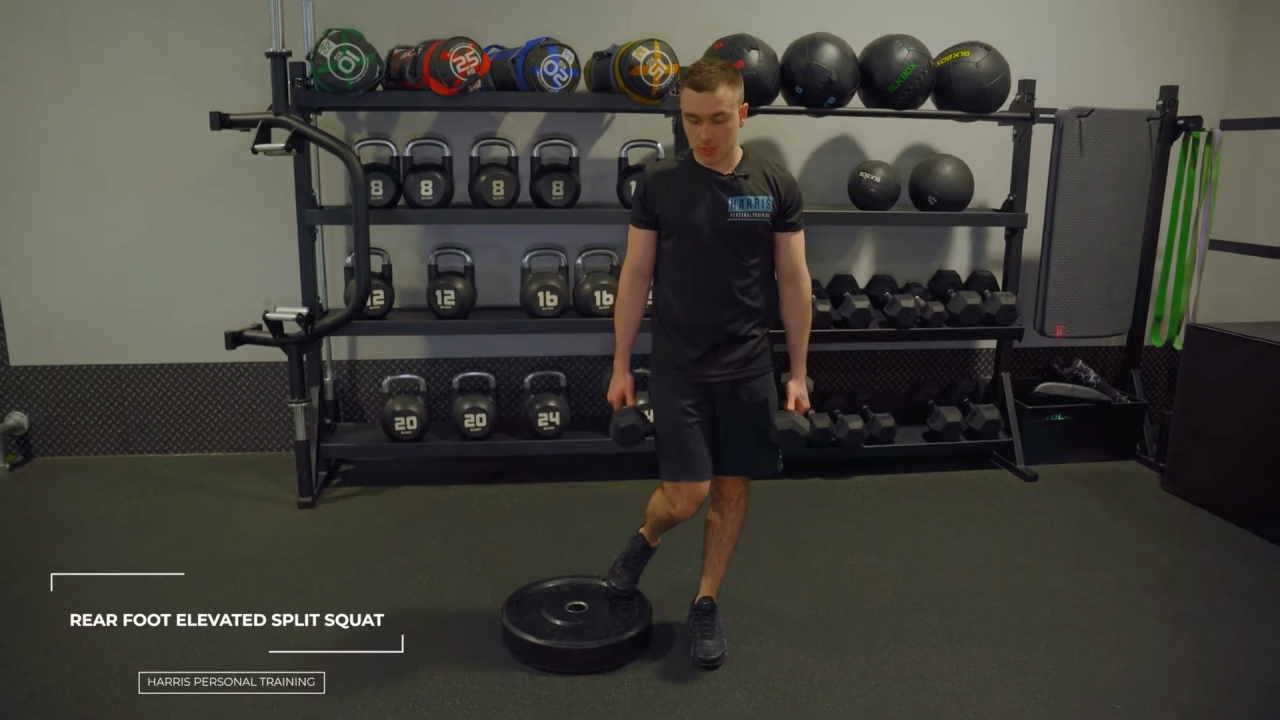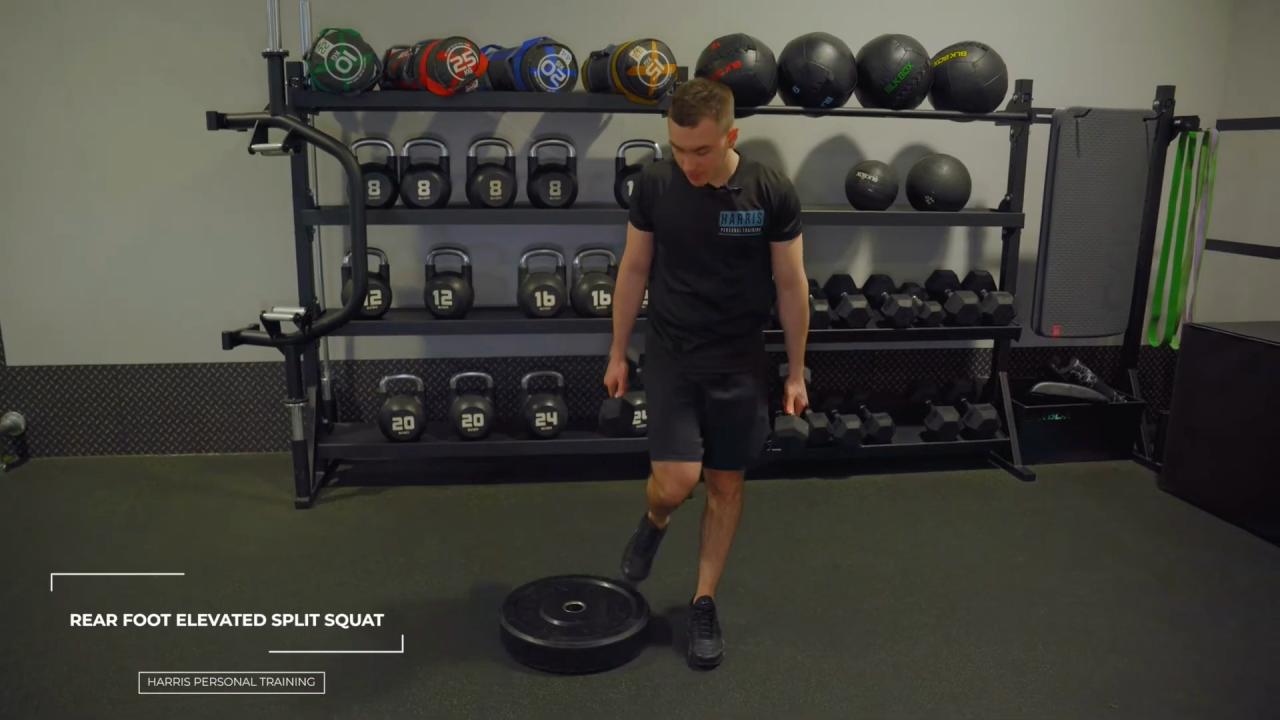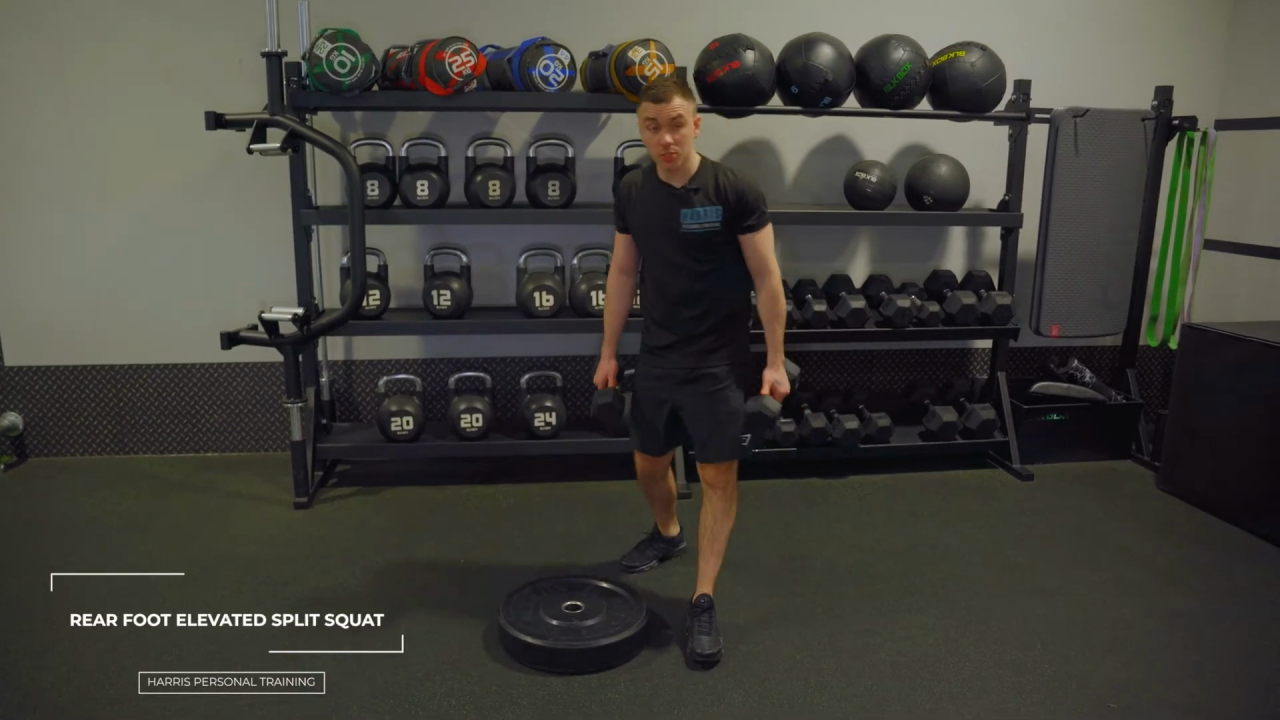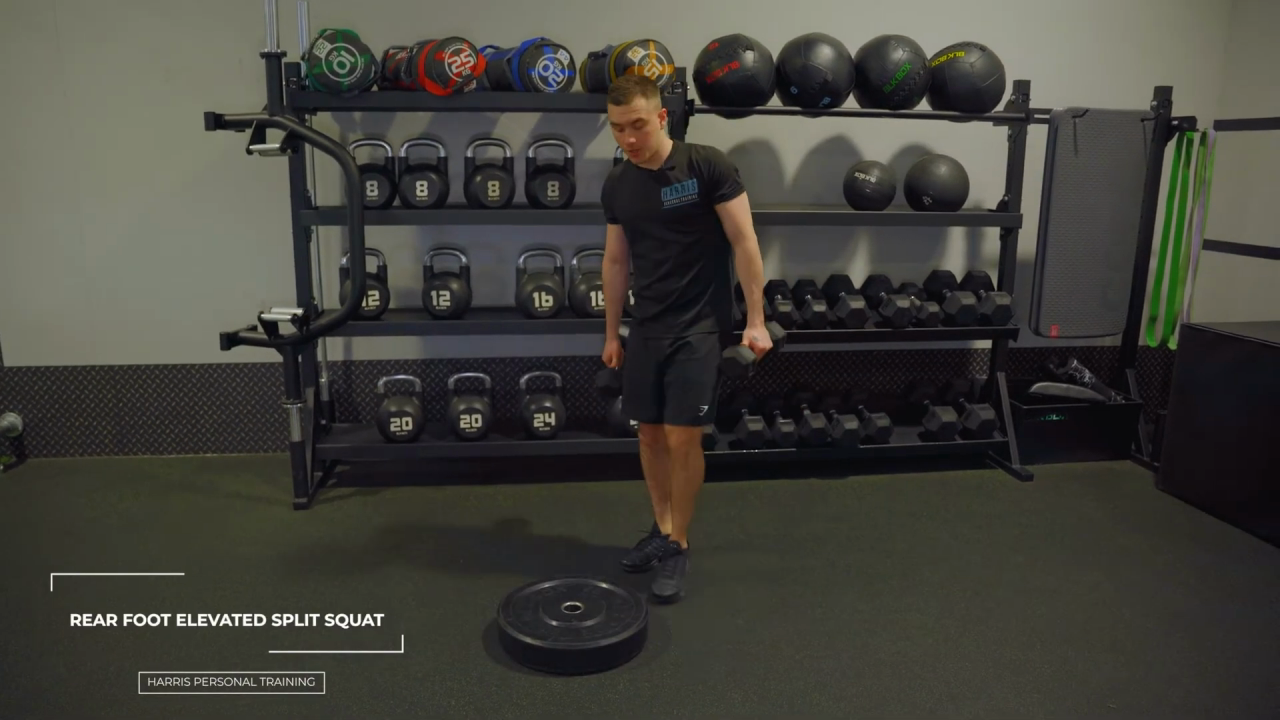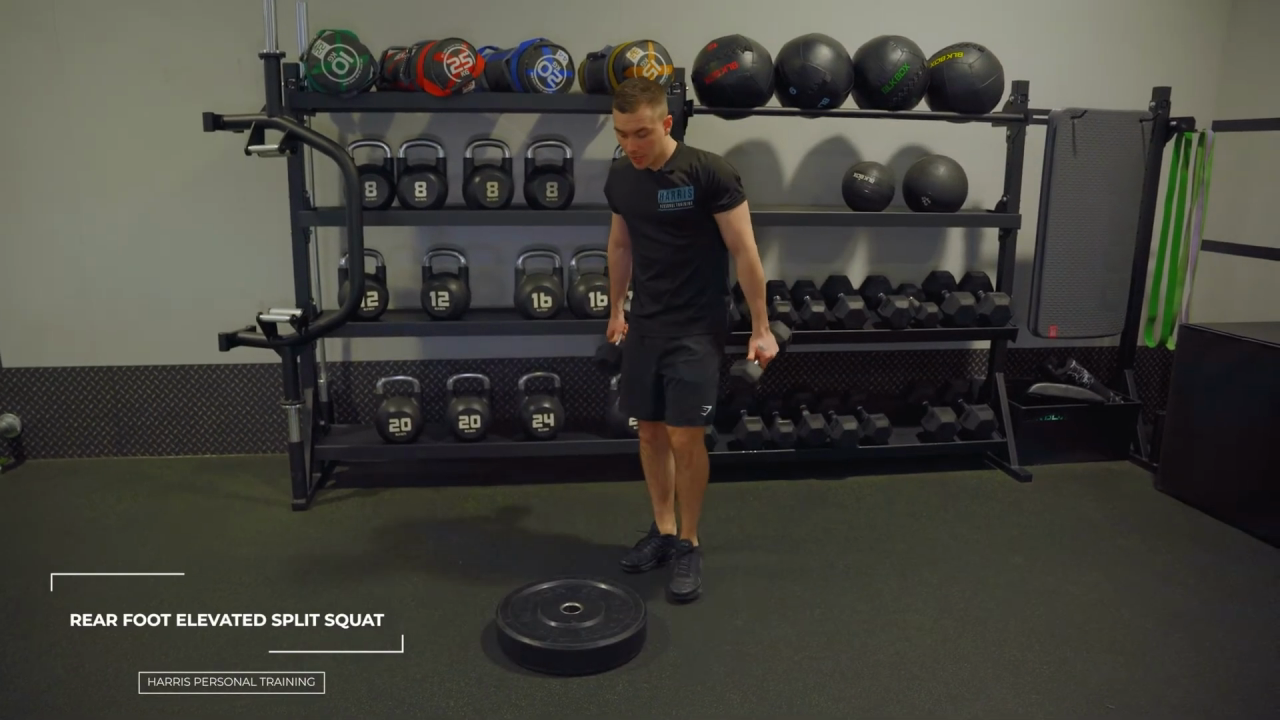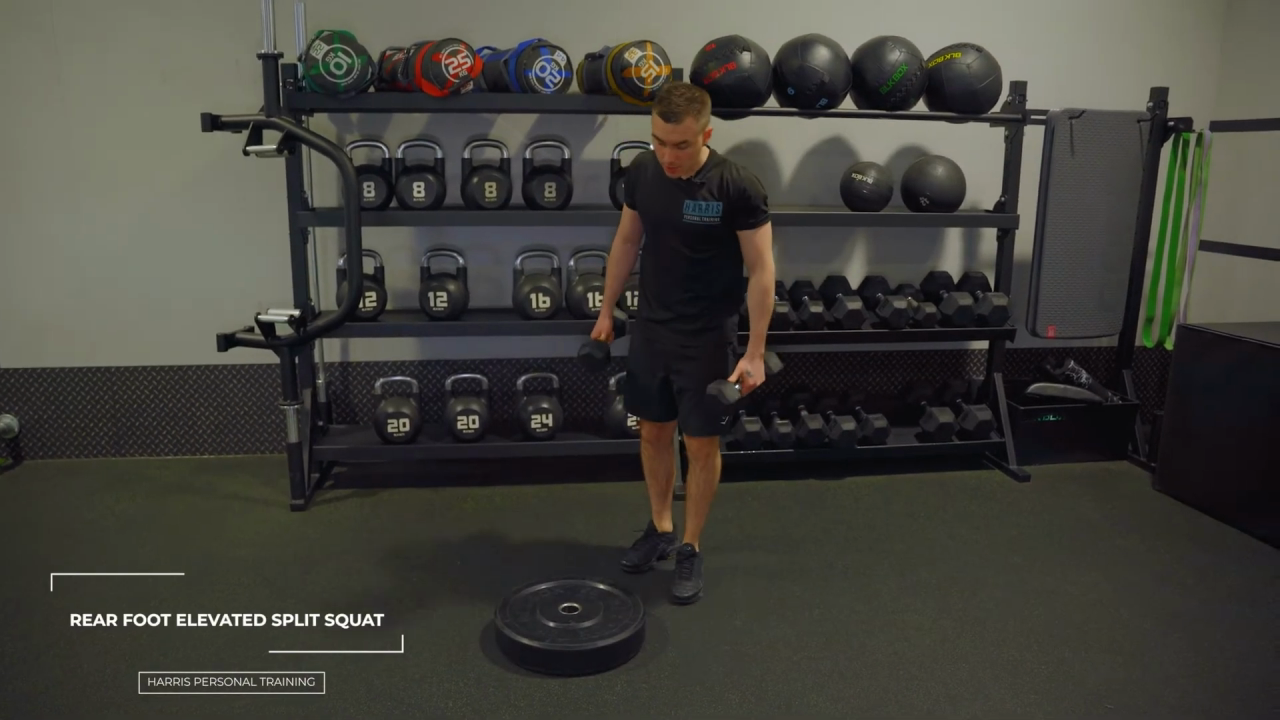
dt=0.4s
person 1, frame 1
left shoulder: (776, 185)
right shoulder: (658, 182)
left elbow: (793, 281)
right elbow: (636, 276)
left wrist: (798, 372)
right wrist: (621, 366)
left hip: (748, 367)
right hip: (679, 368)
left knee: (732, 488)
right knee: (686, 494)
left ankle: (705, 603)
right ankle: (644, 540)
person 1, frame 2
left shoulder: (772, 193)
right shoulder: (653, 185)
left elbow: (791, 285)
right elbow: (634, 270)
left wrist: (796, 373)
right wrist: (617, 353)
left hip: (738, 362)
right hip: (670, 357)
left knee: (726, 483)
right knee: (674, 481)
left ankle: (704, 602)
right ankle: (653, 523)
person 1, frame 3
left shoulder: (734, 190)
right shoulder: (631, 192)
left elbow: (767, 277)
right elbow: (623, 273)
left wrist: (775, 361)
right wrist: (608, 352)
left hip: (719, 360)
right hip: (658, 355)
left knee: (718, 477)
right knee: (648, 463)
left ankle: (703, 601)
right ankle: (667, 532)
person 1, frame 4
left shoulder: (707, 166)
right shoulder: (617, 185)
left elbow: (744, 243)
left wrist: (755, 320)
right wrist: (611, 333)
left hip: (700, 325)
right hip: (647, 327)
left knee: (683, 438)
right knee: (650, 434)
left ankle: (679, 545)
right ankle: (662, 531)
person 1, frame 5
left shoulder: (709, 173)
right shoulder: (620, 176)
left elbow: (744, 252)
left wrist: (761, 329)
right wrist: (616, 308)
left hip: (696, 328)
right hip: (644, 325)
left knee: (686, 439)
right knee: (650, 431)
left ankle: (689, 545)
right ankle: (664, 531)
person 1, frame 6
left shoulder: (738, 187)
right shoulder: (641, 171)
left elbow: (761, 272)
left wrist: (755, 353)
right wrist: (607, 310)
left hip: (706, 337)
right hip: (651, 327)
left knee: (701, 444)
right knee: (653, 431)
left ankle: (690, 549)
right ankle: (661, 529)
